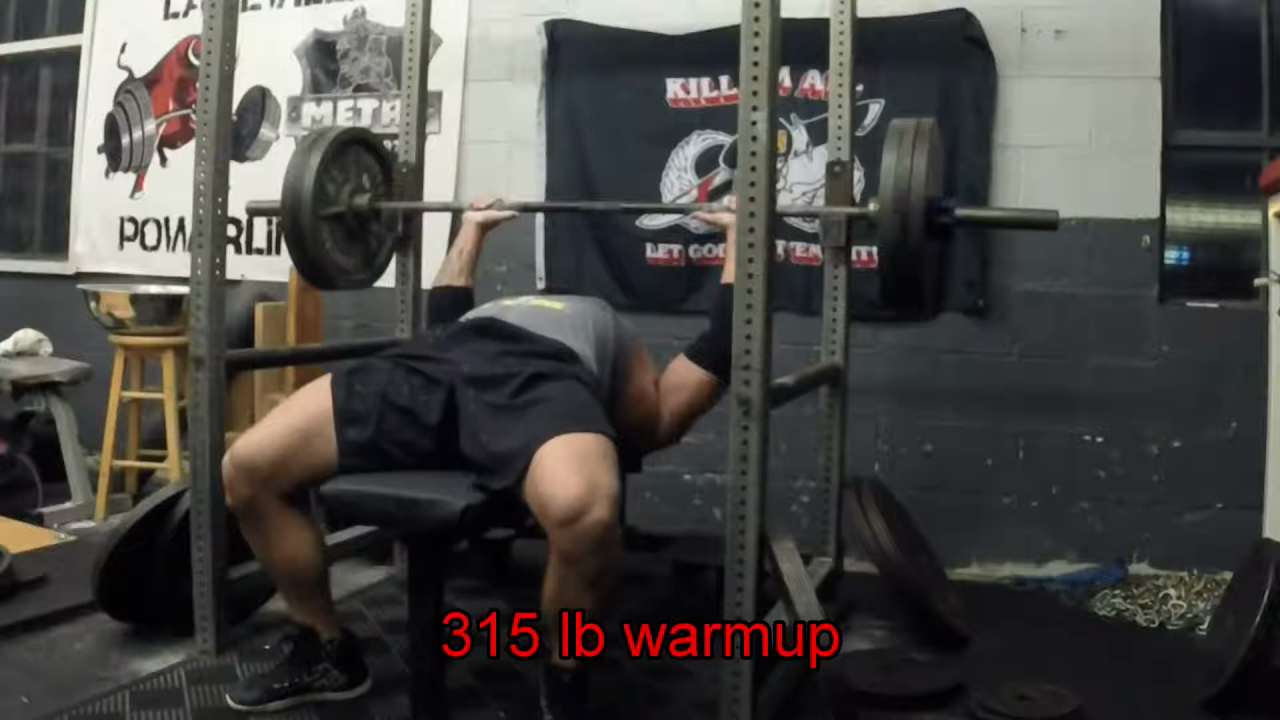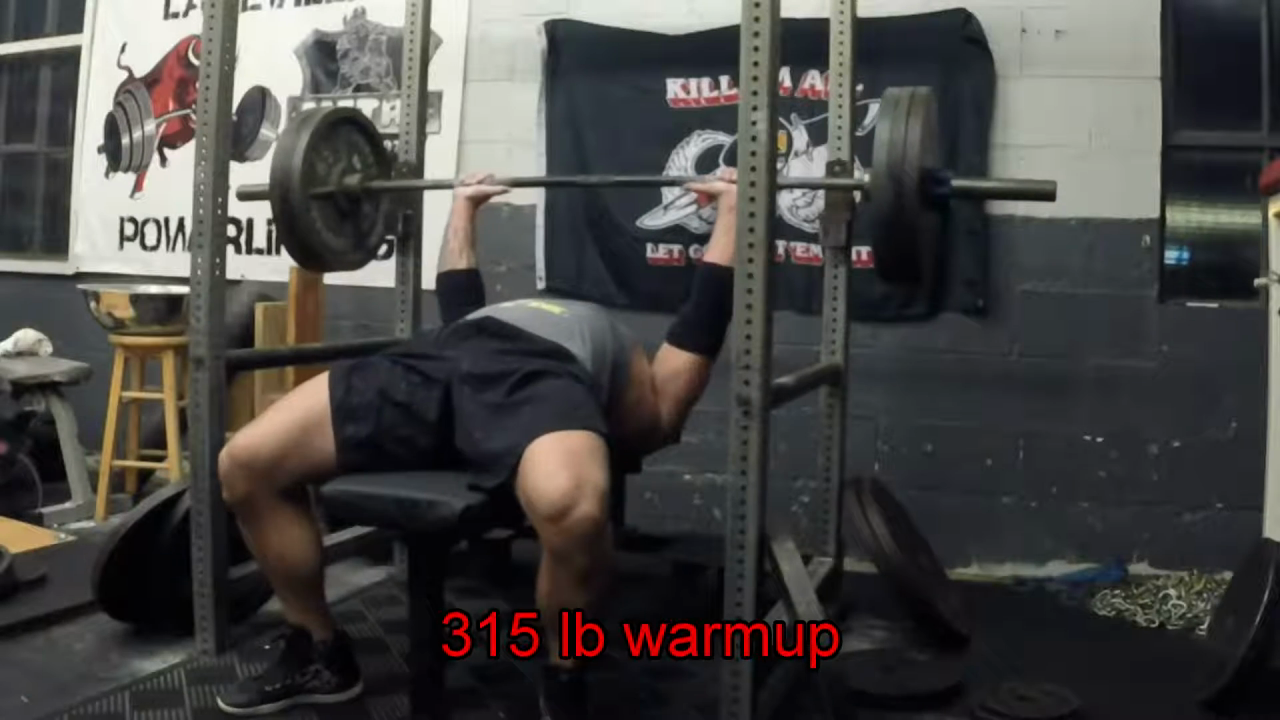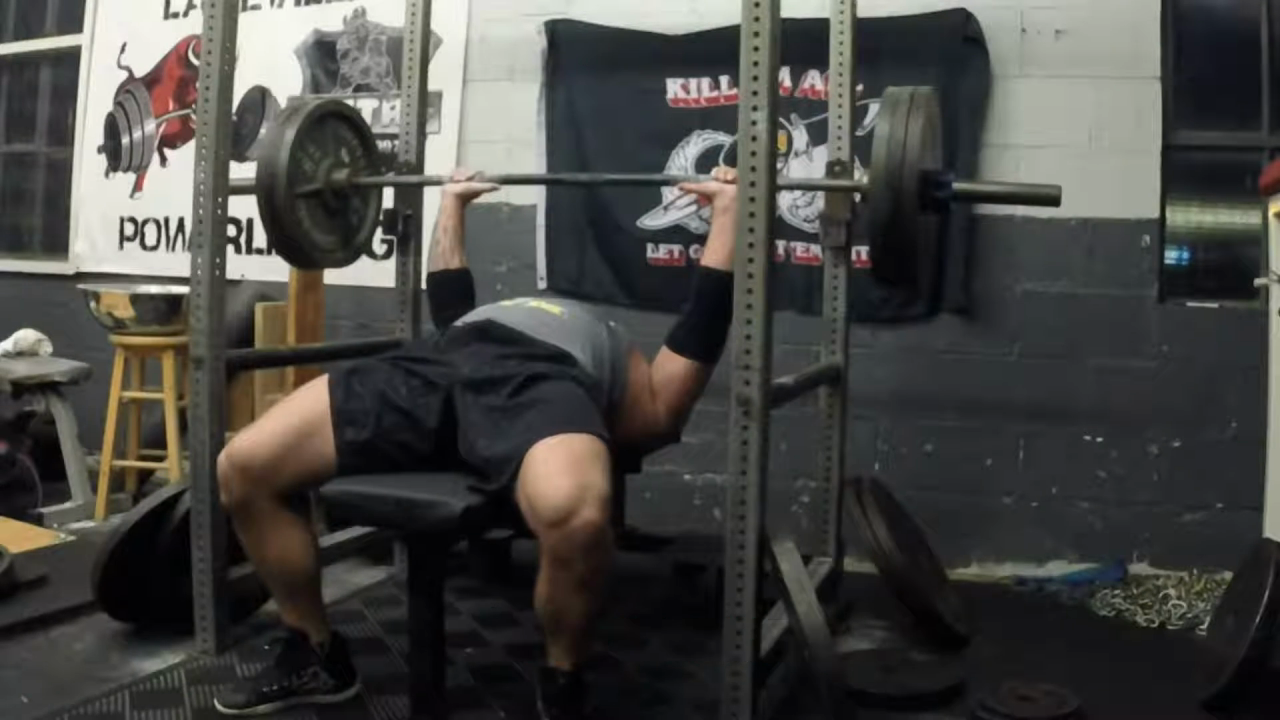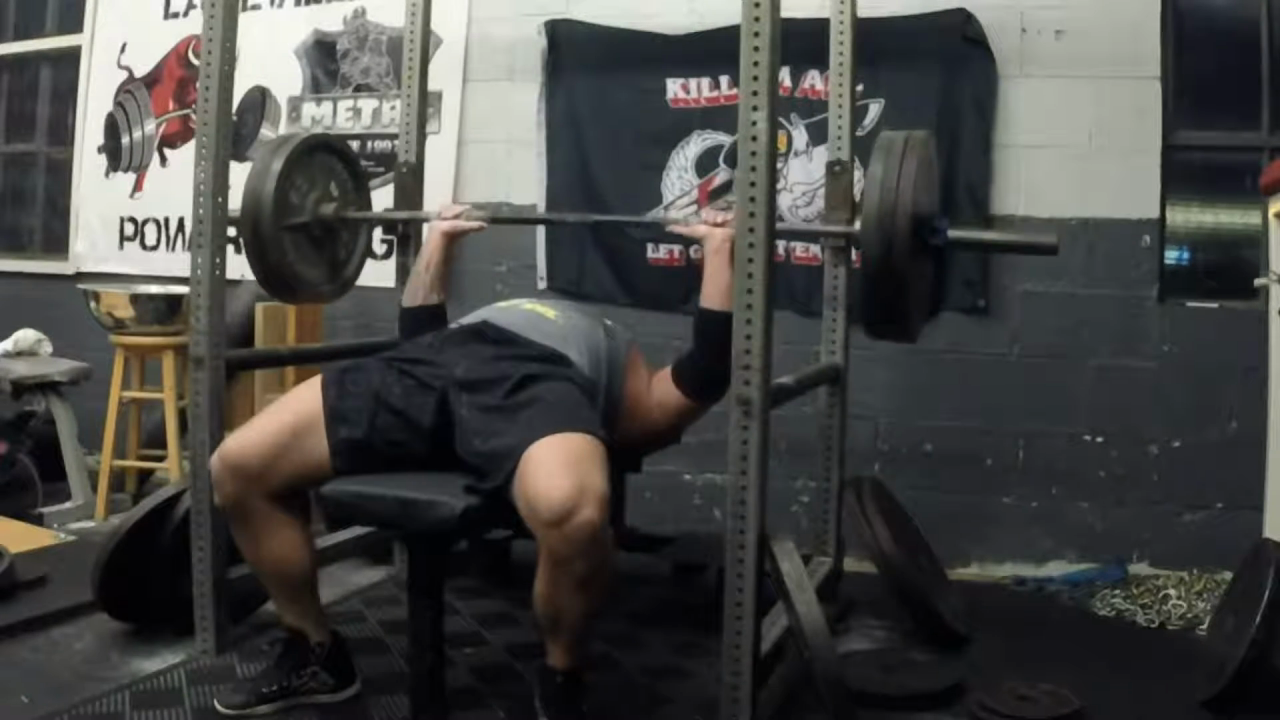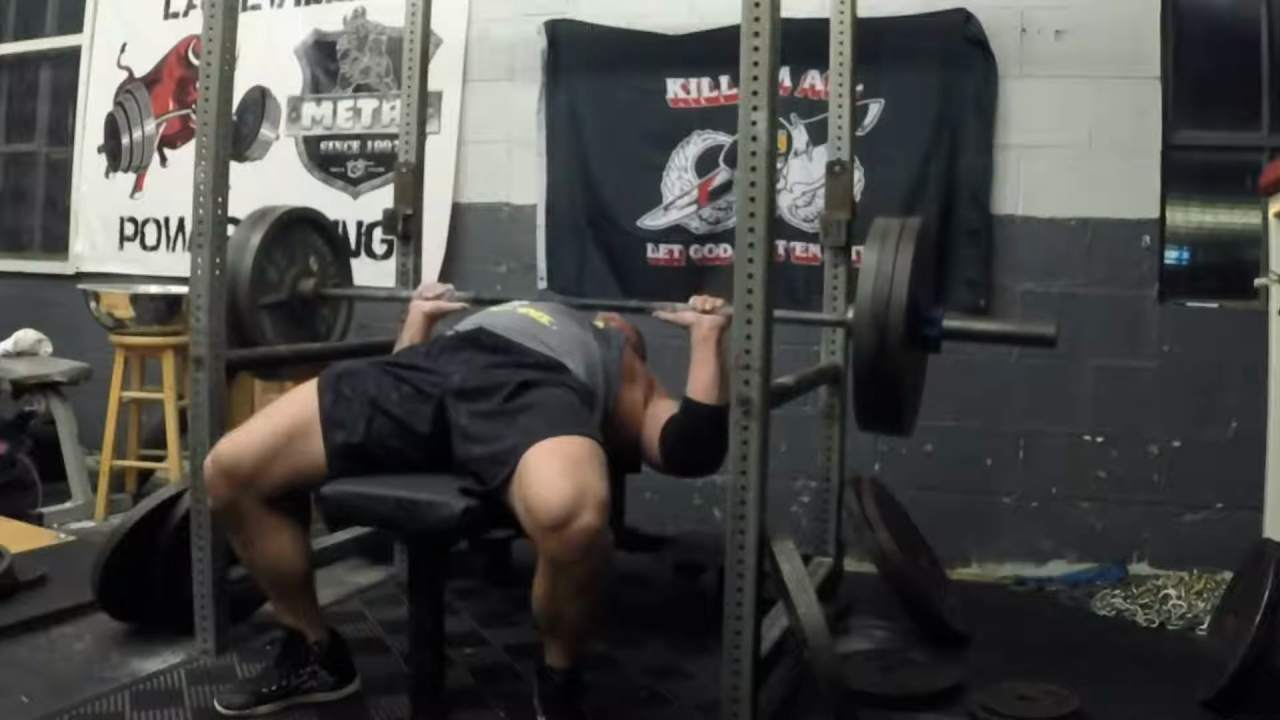
dt=1s
person 1, frame 1
left shoulder: (647, 407)
left elbow: (721, 346)
right elbow: (444, 315)
left wrist: (739, 235)
right wrist: (471, 228)
left knee: (582, 510)
right knee: (247, 469)
right ankle: (324, 651)
person 1, frame 2
left shoulder: (648, 402)
left elbow: (706, 315)
right elbow: (458, 300)
left wrist: (730, 205)
right wrist: (462, 206)
left knee: (572, 508)
right knee: (245, 464)
right ankle: (318, 654)
person 1, frame 3
left shoulder: (647, 400)
left elbow: (704, 323)
right elbow: (449, 302)
left wrist: (726, 208)
right wrist: (451, 203)
left knee: (575, 514)
right knee: (243, 468)
right ankle: (314, 654)
person 1, frame 4
left shoulder: (640, 398)
left elbow: (708, 372)
right elbow: (420, 330)
left wrist: (719, 248)
right wrist: (438, 239)
left knee: (573, 512)
right knee: (237, 467)
right ankle: (314, 654)
person 1, frame 5
left shoulder: (635, 389)
left elbow: (693, 449)
left wrist: (706, 333)
right wrist: (419, 313)
left knee: (573, 516)
right knee: (230, 470)
right ankle: (314, 653)
